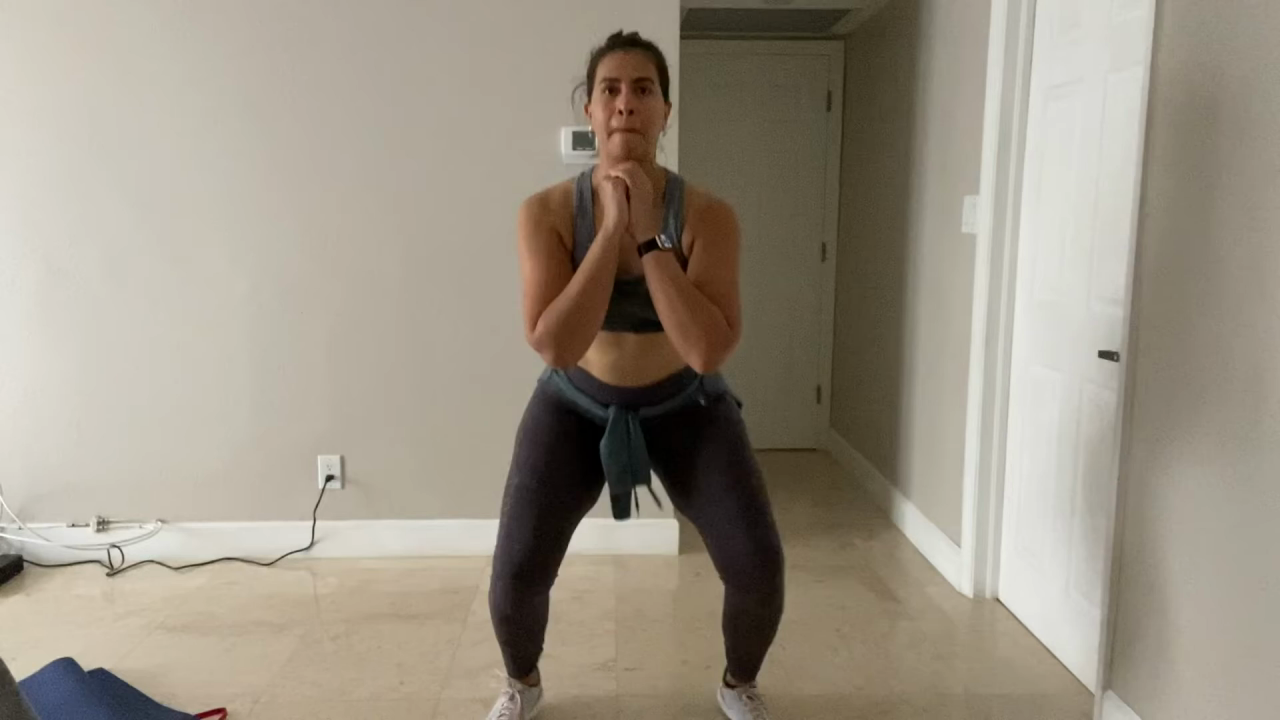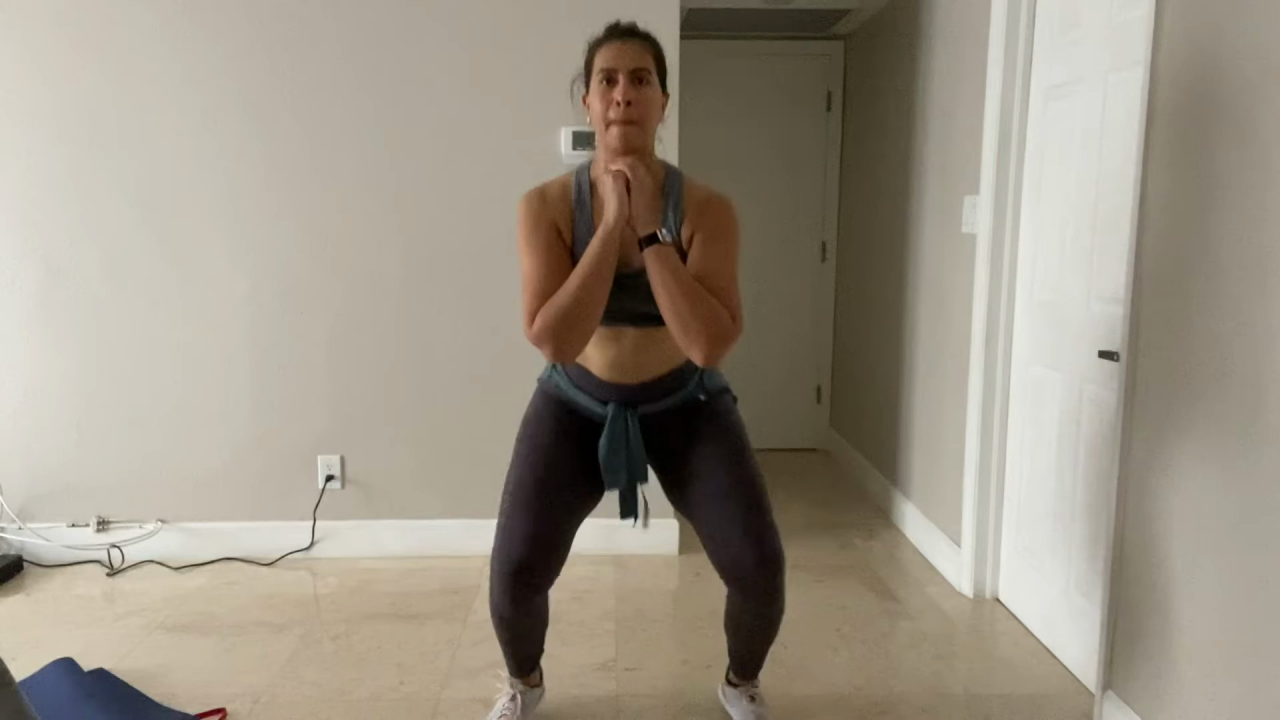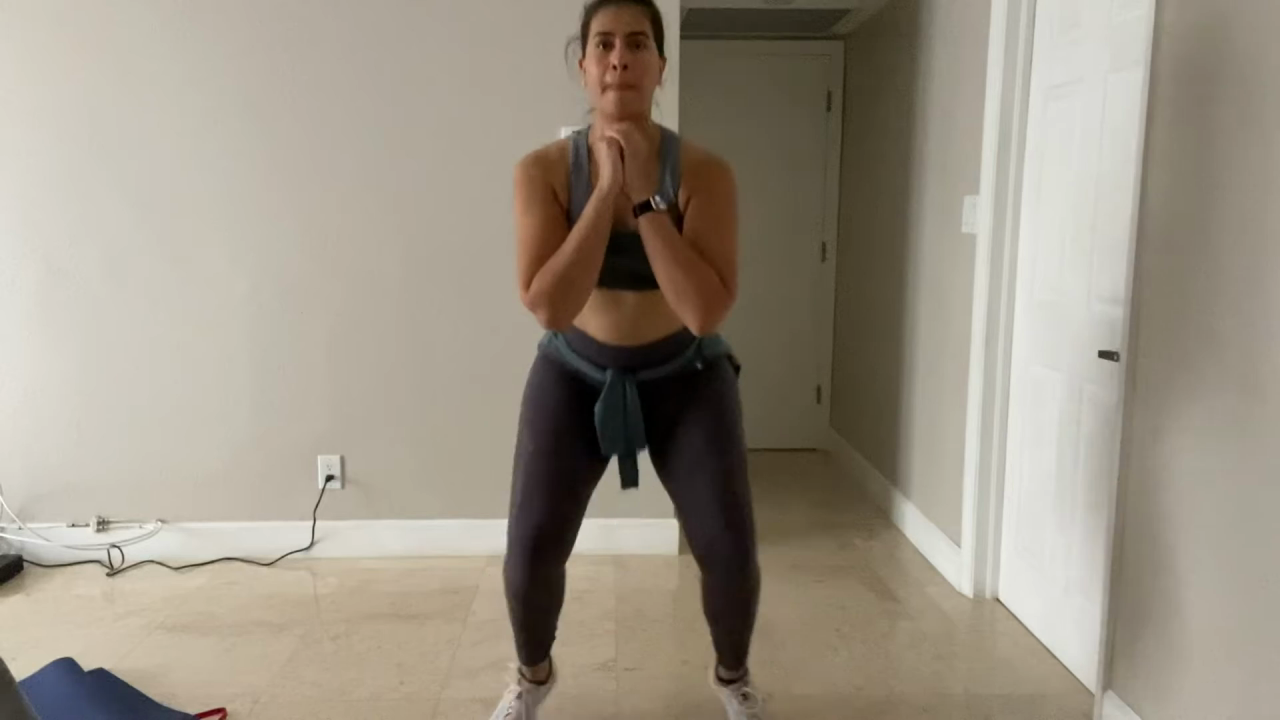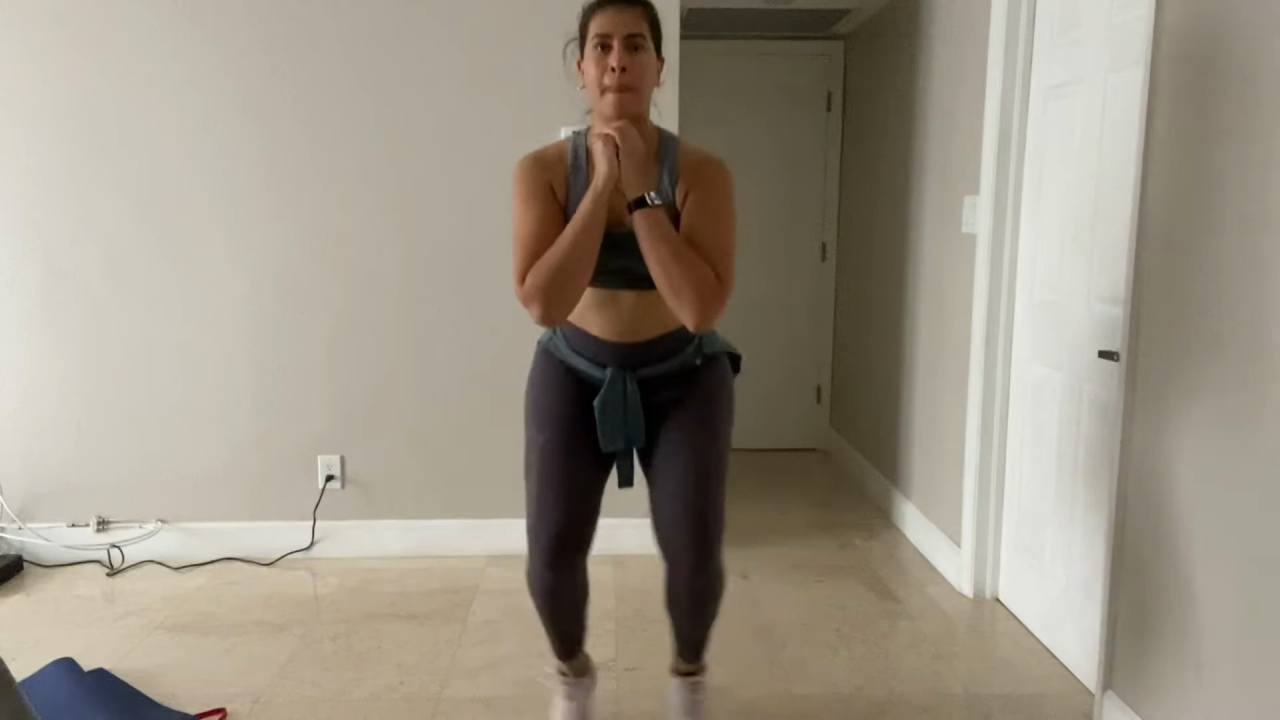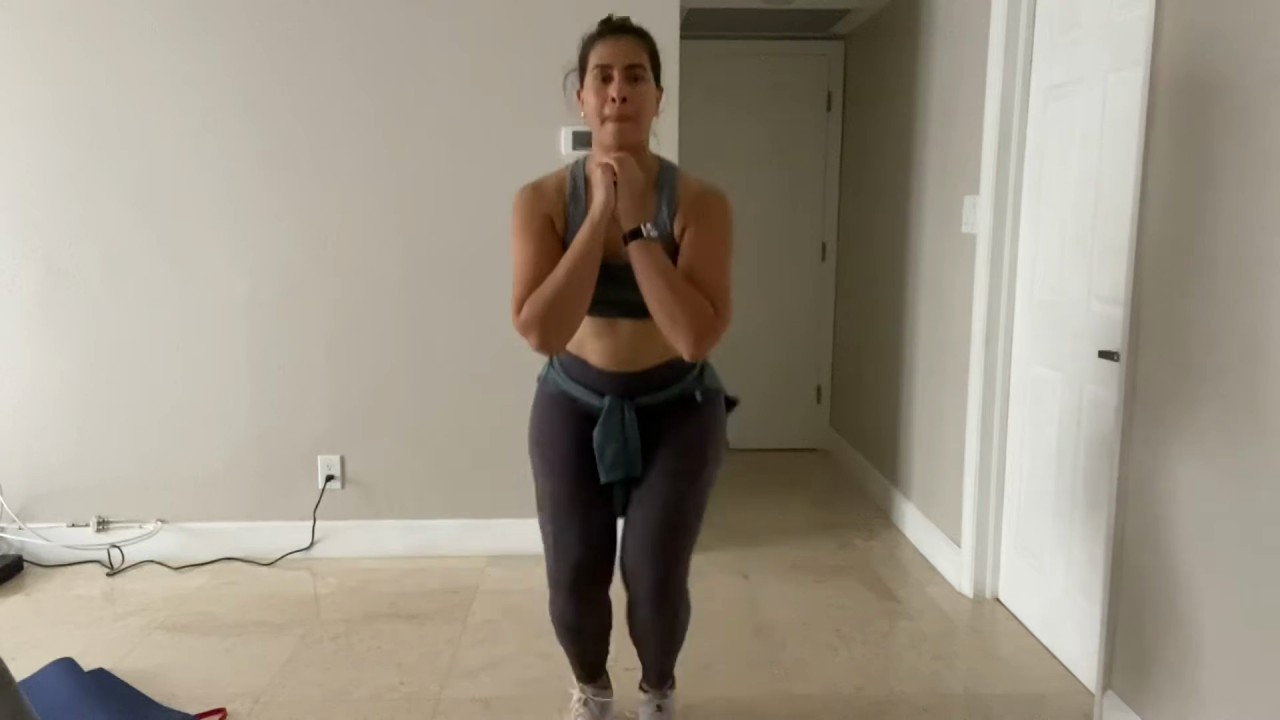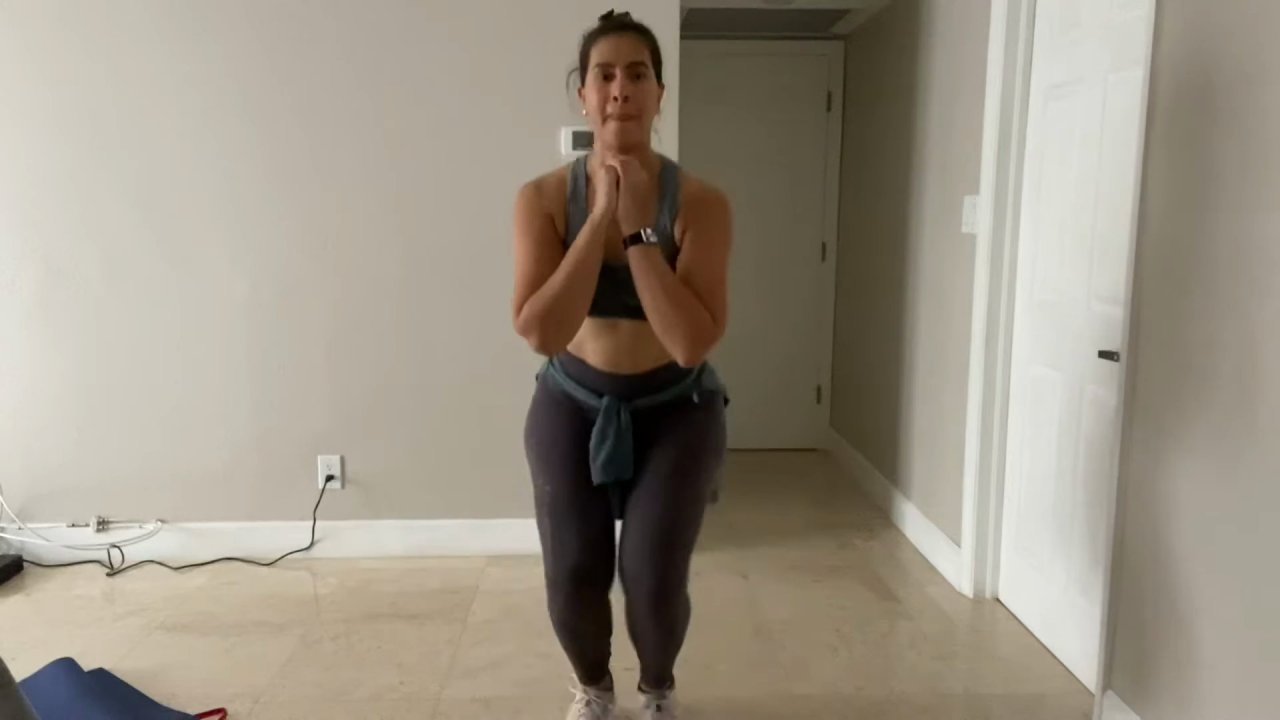
dt=0.1s
person 1, frame 1
left shoulder: (706, 214)
right shoulder: (546, 211)
left elbow: (710, 350)
right elbow: (554, 347)
left wrist: (648, 238)
right wrist: (611, 233)
left hip: (683, 410)
right hip: (576, 409)
left knee: (758, 564)
right knee: (517, 571)
person 1, frame 2
left shoulder: (705, 207)
right shoulder: (545, 205)
left elbow: (711, 344)
right elbow: (553, 342)
left wrist: (649, 232)
right wrist: (611, 227)
left hip: (683, 407)
right hip: (575, 407)
left knee: (759, 567)
right knee: (516, 570)
person 1, frame 3
left shoulder: (704, 172)
right shoulder: (543, 170)
left elbow: (707, 312)
right elbow: (548, 310)
left wrist: (646, 201)
right wrist: (606, 193)
left hip: (683, 377)
right hip: (575, 375)
left knee: (729, 548)
right knee: (532, 547)
person 1, frame 4
left shoulder: (700, 172)
right shoulder: (541, 170)
left elbow: (703, 308)
right elbow: (543, 306)
left wrist: (641, 197)
right wrist: (602, 188)
left hip: (681, 375)
right hip: (575, 374)
left knee: (691, 547)
right knee: (555, 546)
person 1, frame 5
left shoulder: (700, 202)
right shoulder: (541, 199)
left elbow: (699, 336)
right elbow: (540, 333)
left wrist: (638, 226)
right wrist: (600, 218)
left hip: (677, 404)
right hip: (576, 403)
left knee: (655, 574)
right knee: (576, 576)
person 1, frame 6
left shoulder: (700, 202)
right shoulder: (543, 197)
left elbow: (695, 341)
right elbow: (540, 334)
left wrist: (638, 230)
right wrist: (601, 218)
left hip: (675, 405)
right hip: (574, 402)
left knee: (653, 577)
right knee: (575, 578)
